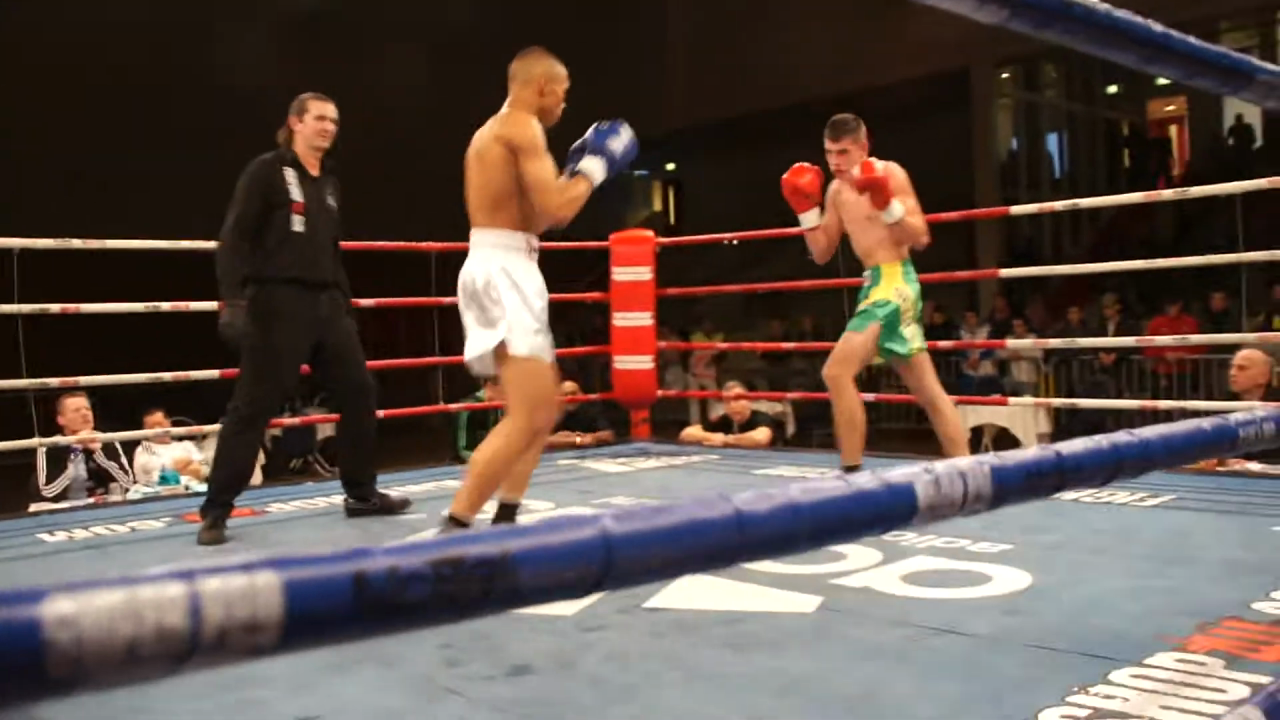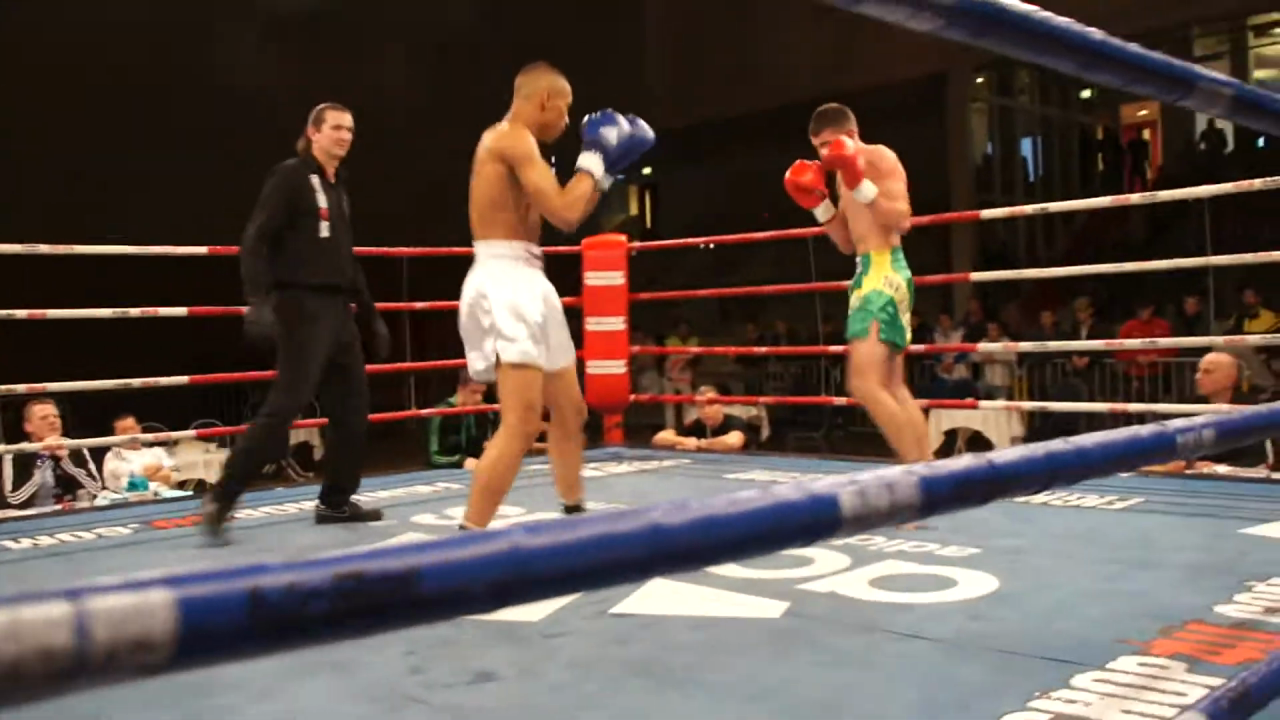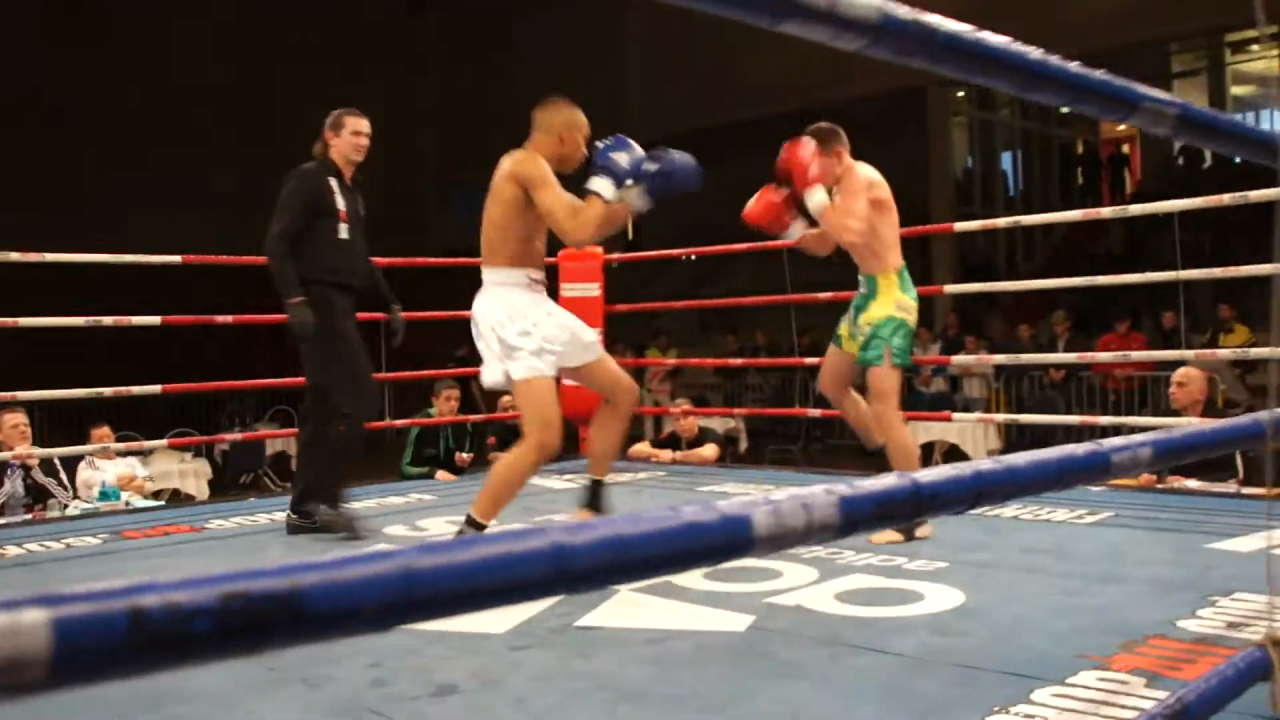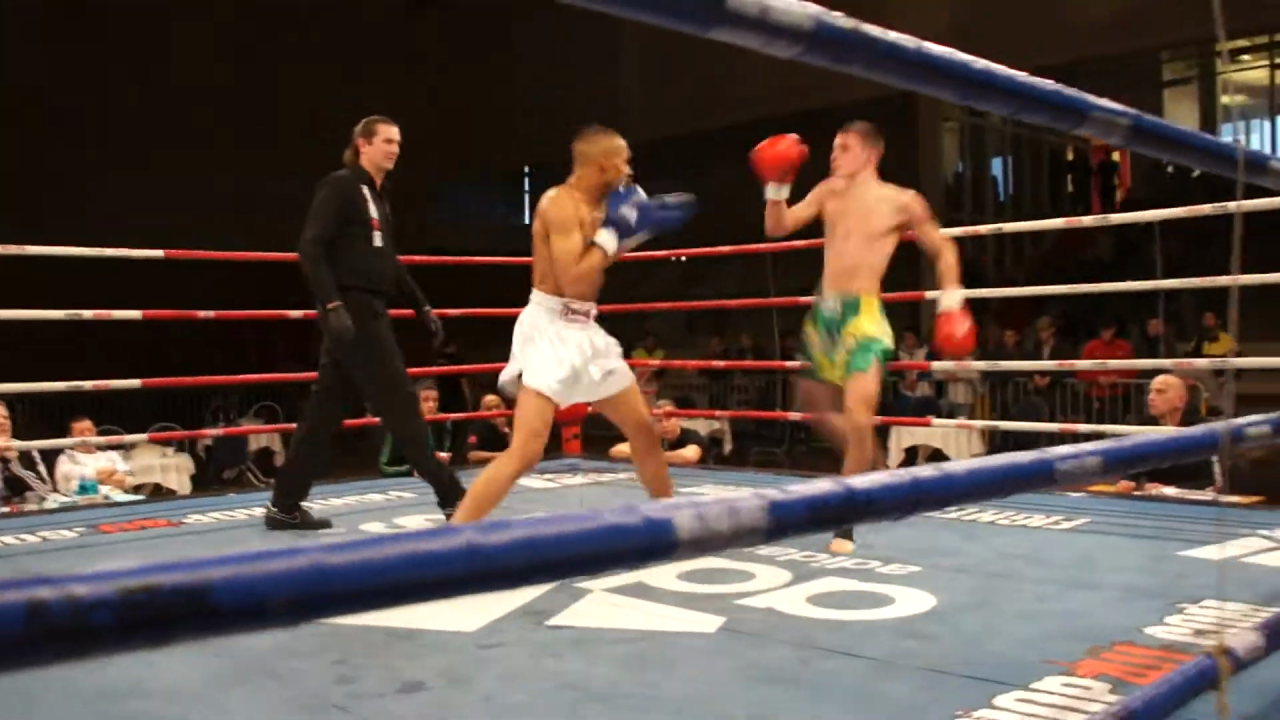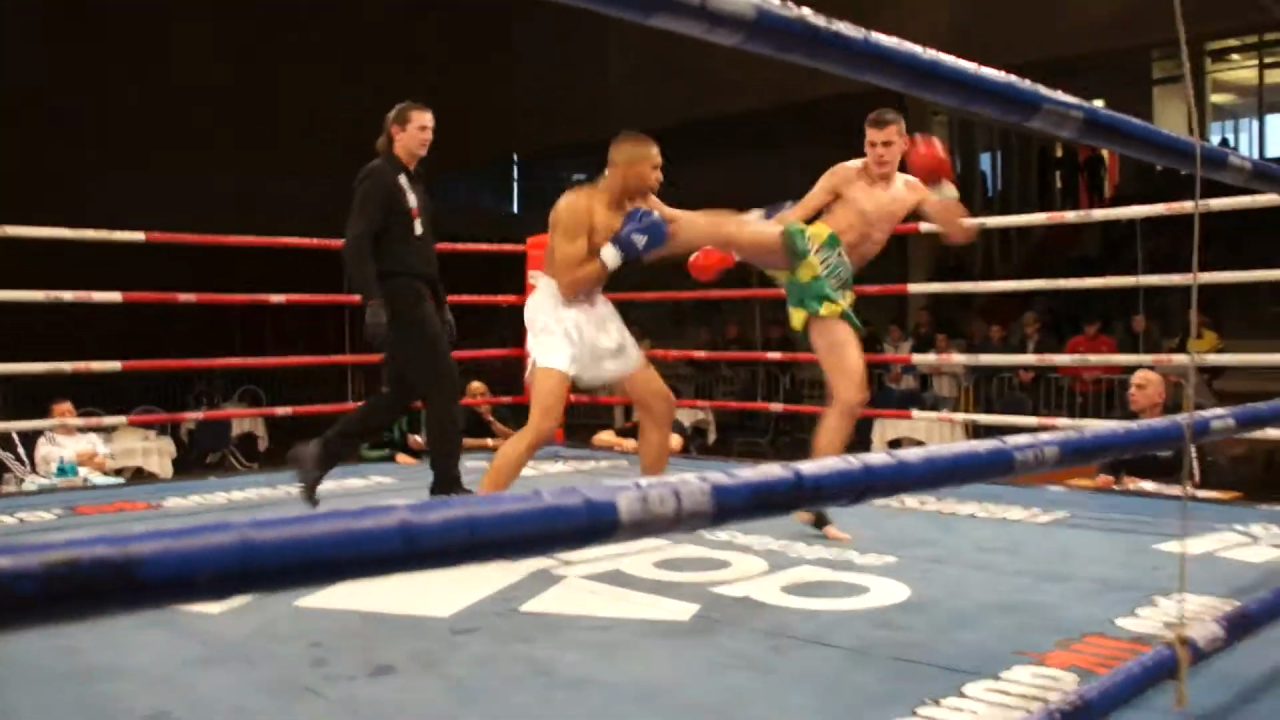
dt=0.2s
person 1, frame 1
left shoulder: (497, 133)
right shoulder: (521, 127)
right elbow: (556, 209)
left wrist: (583, 167)
right wrist: (600, 164)
left hip: (509, 273)
right hip: (502, 270)
left knee: (544, 411)
right knee: (526, 419)
left ankle: (505, 523)
right ankle: (454, 533)
person 1, frame 2
left shoulder: (518, 143)
right shoulder: (511, 138)
left elbow: (568, 217)
right elbow: (564, 211)
left wrist: (609, 163)
right wrist: (596, 155)
left hip: (529, 284)
right hip: (503, 282)
left knee: (569, 412)
right knee: (521, 424)
left ankle: (573, 518)
person 1, frame 3
left shoulder: (531, 169)
right shoulder: (525, 167)
left elbow: (593, 227)
right elbow: (579, 232)
left wrist: (647, 189)
right wrist: (606, 180)
left hip: (536, 307)
right hip: (510, 308)
left knee: (622, 392)
right knee: (543, 438)
left ankle: (593, 500)
right ankle: (467, 539)
person 1, frame 4
left shoulder: (593, 201)
right shoulder: (561, 204)
right elbow: (574, 284)
right wrist: (612, 233)
left hip: (584, 331)
right hip: (549, 329)
left knee: (645, 432)
right knee: (525, 451)
person 1, frame 5
left shoulder: (632, 204)
right shoulder: (577, 207)
right elbow: (569, 284)
right wrist: (620, 250)
left hip: (594, 315)
right hip: (556, 314)
left knee: (660, 405)
right knee: (542, 428)
person 2, frame 1
left shoulder: (329, 181)
right shoulder: (267, 172)
right elbow: (232, 239)
left wrist: (345, 306)
right wrist: (232, 301)
left hip: (325, 302)
right hip: (284, 302)
left knee: (359, 394)
right knee: (254, 405)
left ankle: (361, 493)
right ankle: (216, 511)
person 2, frame 2
left shoulder: (339, 189)
right shoulder: (290, 178)
right elbow: (256, 243)
left wrist: (371, 315)
right wrist: (259, 303)
left hip: (334, 310)
right hip: (298, 304)
left knee: (352, 404)
right knee: (287, 401)
left ankle: (336, 499)
right ankle: (222, 498)
person 2, frame 3
left shoulder: (351, 190)
right shoulder: (308, 181)
right elbow: (277, 244)
left wrist: (390, 302)
right wrist: (295, 299)
left hip: (339, 303)
right hip: (316, 301)
left knee: (327, 405)
right knee: (358, 396)
left ankle: (306, 506)
right ankle: (325, 498)
person 2, frame 4
left shoulder: (379, 193)
right shoulder: (341, 187)
left elbow: (389, 263)
right elbow: (312, 250)
left wrist: (423, 308)
right wrist: (331, 304)
left hip: (366, 311)
right hip: (356, 309)
left knee: (328, 410)
right knee: (400, 401)
left ankle: (285, 503)
right ankle: (451, 497)
person 2, frame 5
left shoulder: (410, 181)
right shoulder: (380, 177)
right elbow: (357, 246)
left wrist: (442, 304)
right wrist: (373, 303)
left hip: (416, 296)
right hip: (393, 296)
left knee: (402, 391)
right knee: (442, 385)
left ankle: (319, 452)
right ankle: (448, 486)
person 3, frame 1
left shoulder: (890, 175)
right shoulder: (836, 189)
left elbow: (920, 237)
right elbow: (821, 254)
left wrist: (886, 202)
right wrist: (806, 208)
left hip: (893, 284)
right hip: (878, 285)
left knee: (836, 374)
right knee: (929, 392)
person 3, frame 2
left shoulder: (881, 158)
right shoulder: (847, 170)
left elbow: (901, 222)
left wrist: (860, 184)
right wrist: (816, 204)
left hip: (883, 276)
right hip: (872, 270)
left knee: (864, 386)
right knee: (892, 390)
person 3, frame 3
left shoulder: (864, 180)
right shoulder: (839, 186)
left elbow: (849, 235)
right elbow: (822, 245)
left wrist: (813, 190)
right wrist: (784, 220)
left hip: (889, 293)
right hip: (869, 293)
left knee: (884, 405)
right knee: (830, 384)
left ankle: (913, 517)
right ankle: (888, 458)
person 3, frame 4
left shoulder: (903, 202)
right shoulder: (831, 190)
left elbow: (943, 251)
right elbow: (777, 226)
left wrist: (954, 306)
right wrist: (776, 183)
left hip: (863, 315)
right hip: (827, 308)
left knee: (859, 422)
right knee: (816, 406)
left ankle: (844, 521)
right ankle: (865, 467)
person 3, frame 5
left shoulder: (914, 189)
right shoulder: (845, 173)
left elbow: (960, 234)
right elbow: (797, 216)
left wrist: (939, 181)
right wrist: (726, 247)
left hip: (832, 292)
right hip: (813, 253)
left knee: (849, 397)
right knee: (742, 237)
left ankle: (813, 504)
